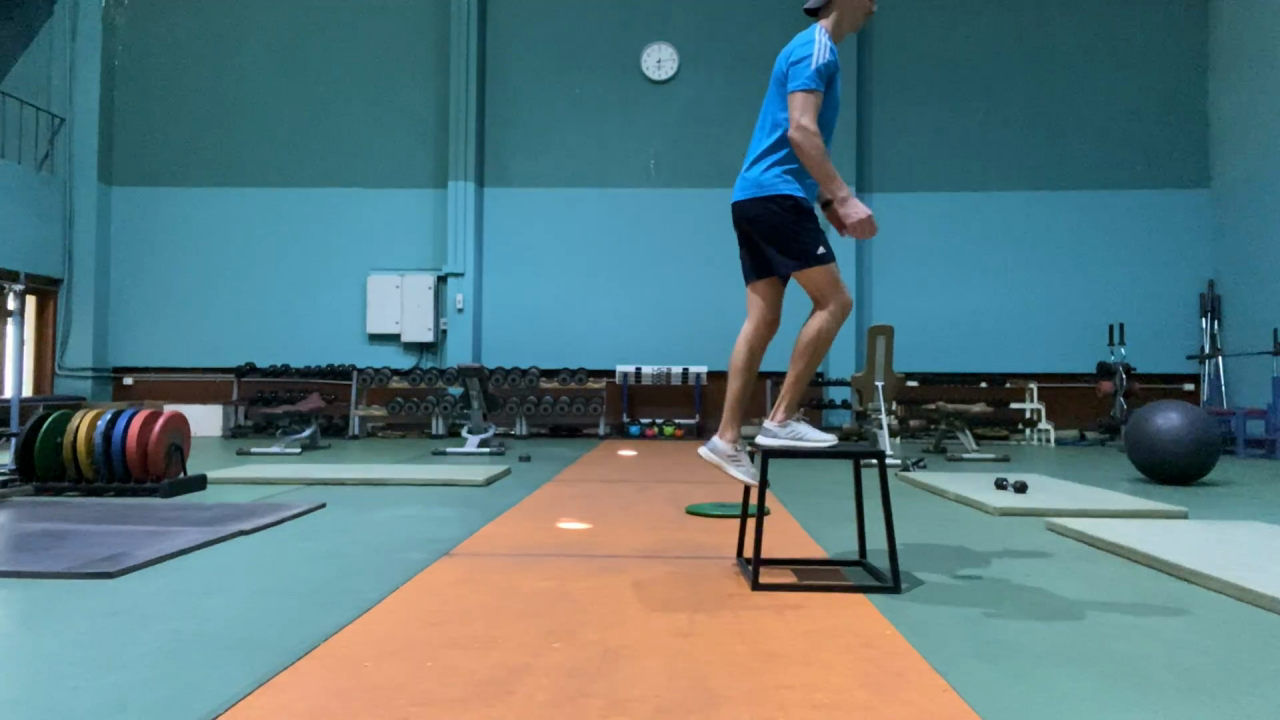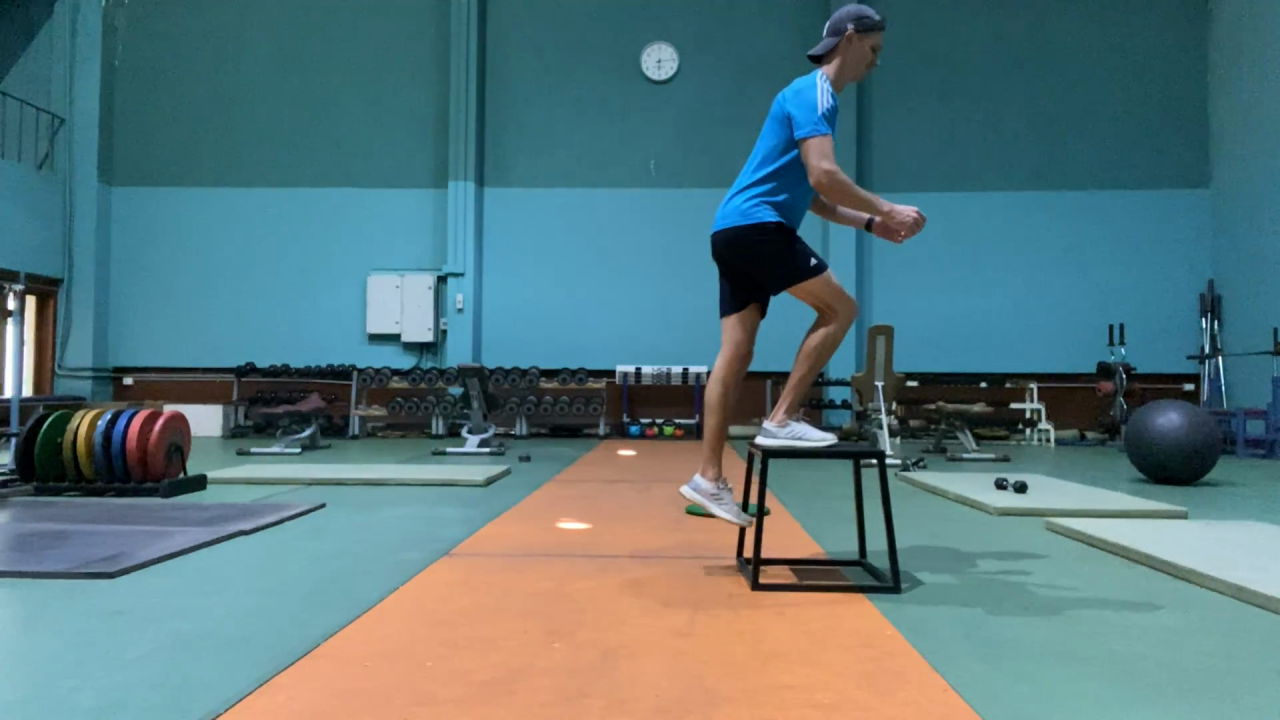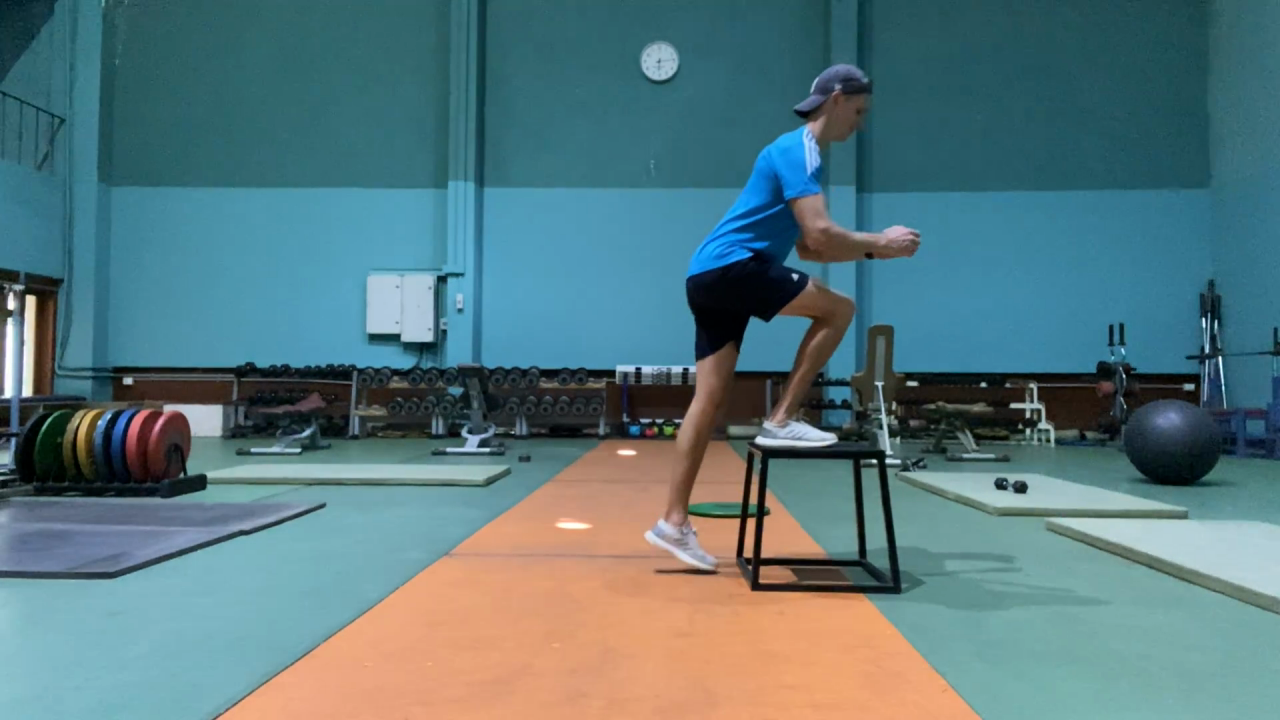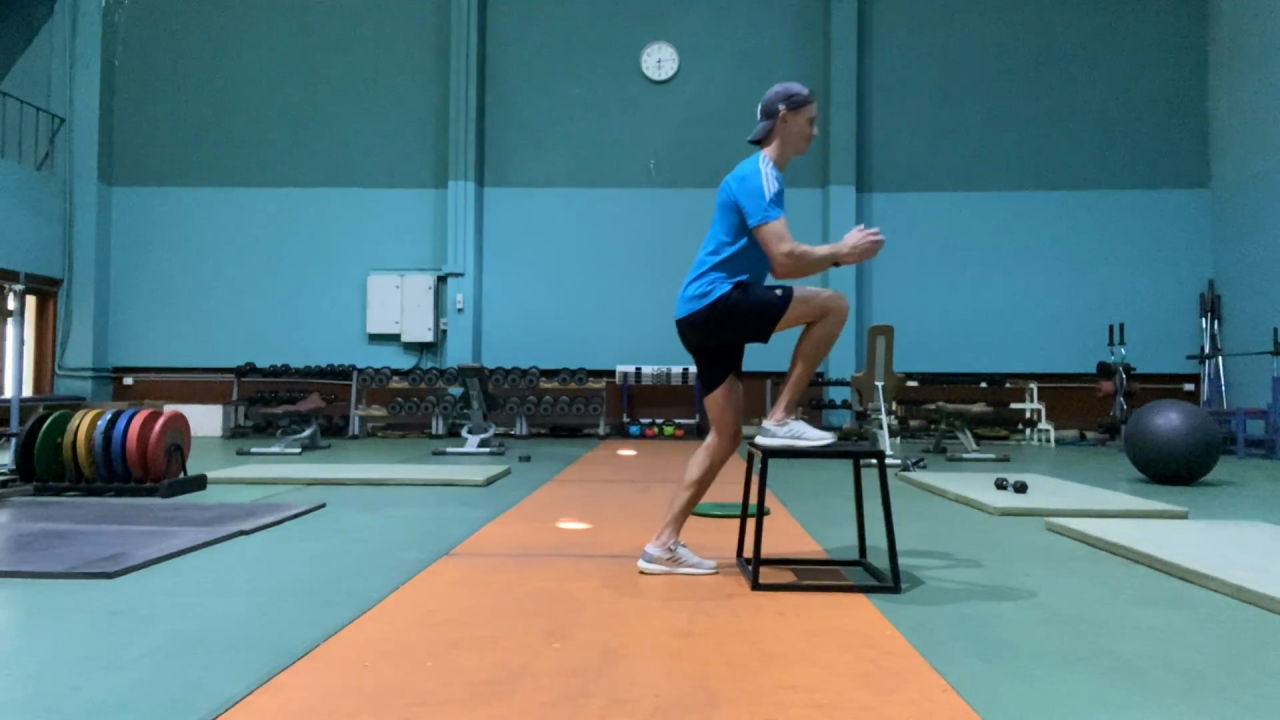
dt=0.7s
person 1, frame 1
left shoulder: (815, 51)
right shoulder: (815, 48)
right elbow: (800, 131)
left wrist: (826, 203)
right wrist: (845, 199)
left hip: (756, 199)
right hip: (772, 197)
left knee: (762, 319)
right knee: (834, 301)
left ankle: (726, 439)
right ankle: (781, 419)
person 1, frame 2
left shoulder: (814, 95)
right shoulder: (813, 92)
left elbow: (812, 195)
right elbow: (823, 176)
left wrist: (870, 223)
right wrist: (887, 210)
left hip: (734, 231)
right hip: (754, 225)
left knee: (735, 354)
right knee: (839, 309)
left ankle: (709, 478)
right ankle: (781, 420)
person 1, frame 3
left shoulder: (797, 152)
right shoulder: (798, 150)
left elbow: (806, 246)
right elbow: (821, 234)
left wrist: (870, 249)
right wrist: (881, 243)
left hip: (710, 278)
right hip: (729, 268)
left knee: (708, 402)
right knee: (838, 308)
left ankle: (672, 524)
right ankle: (782, 420)
person 1, frame 4
left shoulder: (757, 177)
right shoulder: (758, 176)
left elbow: (777, 264)
right elbow: (785, 258)
left wrist: (837, 254)
right wrist: (842, 251)
left hip: (704, 313)
right hip: (715, 305)
left knee: (724, 436)
right knee: (833, 306)
left ankle: (663, 544)
right ankle: (781, 419)
